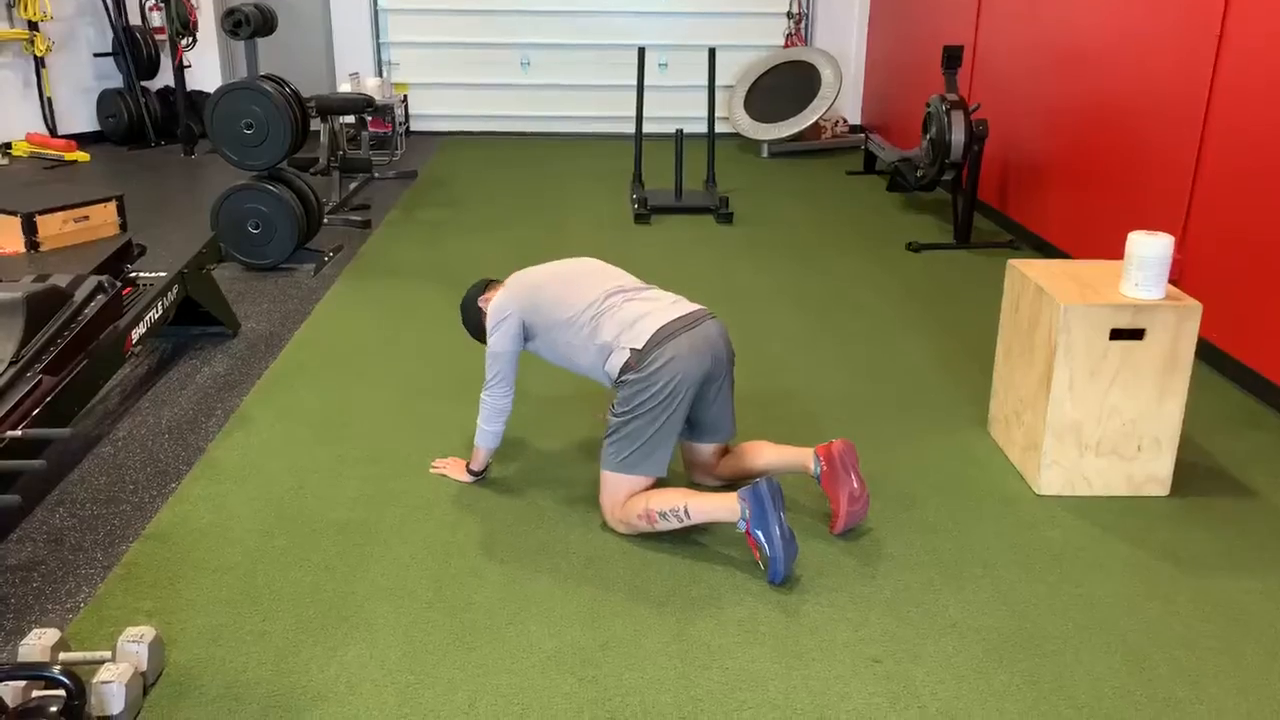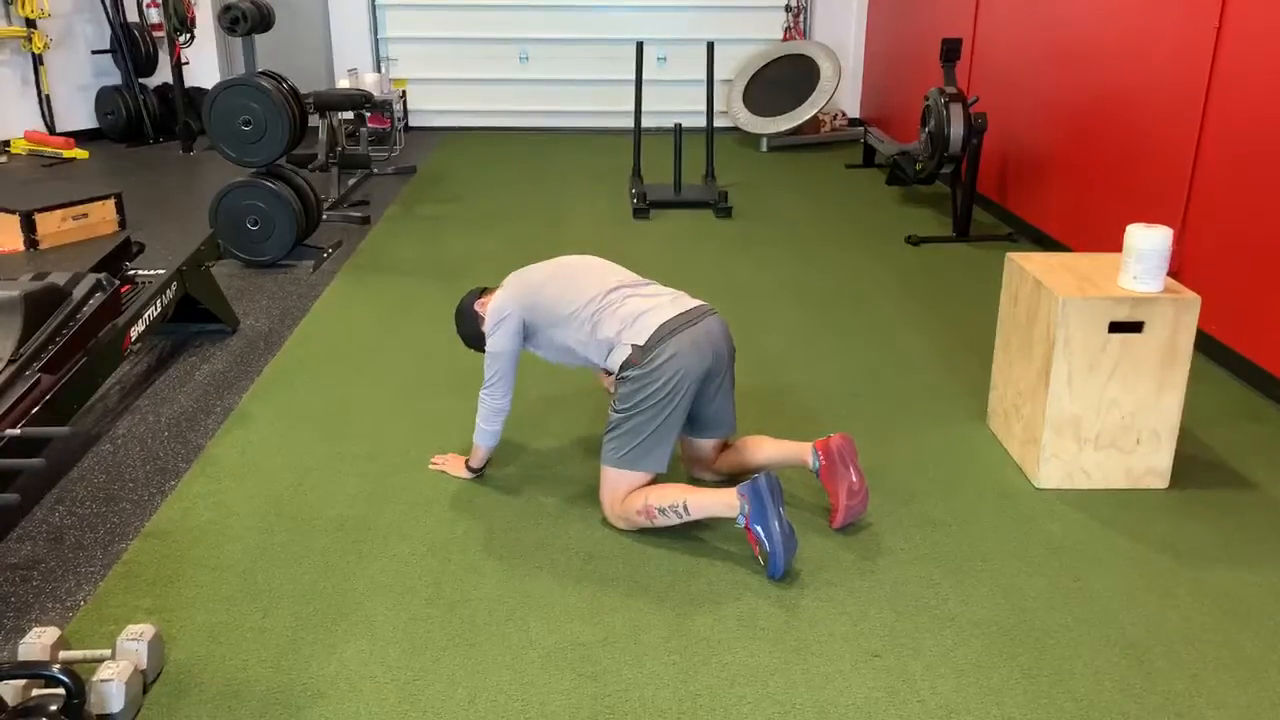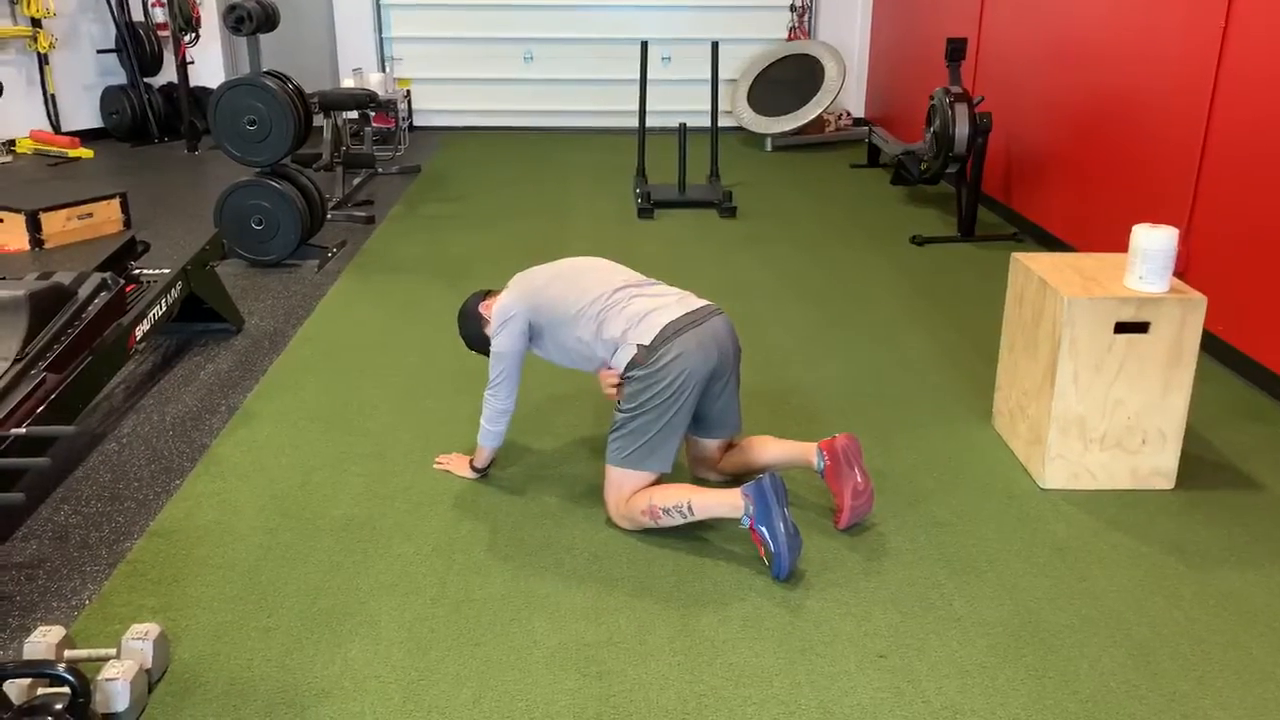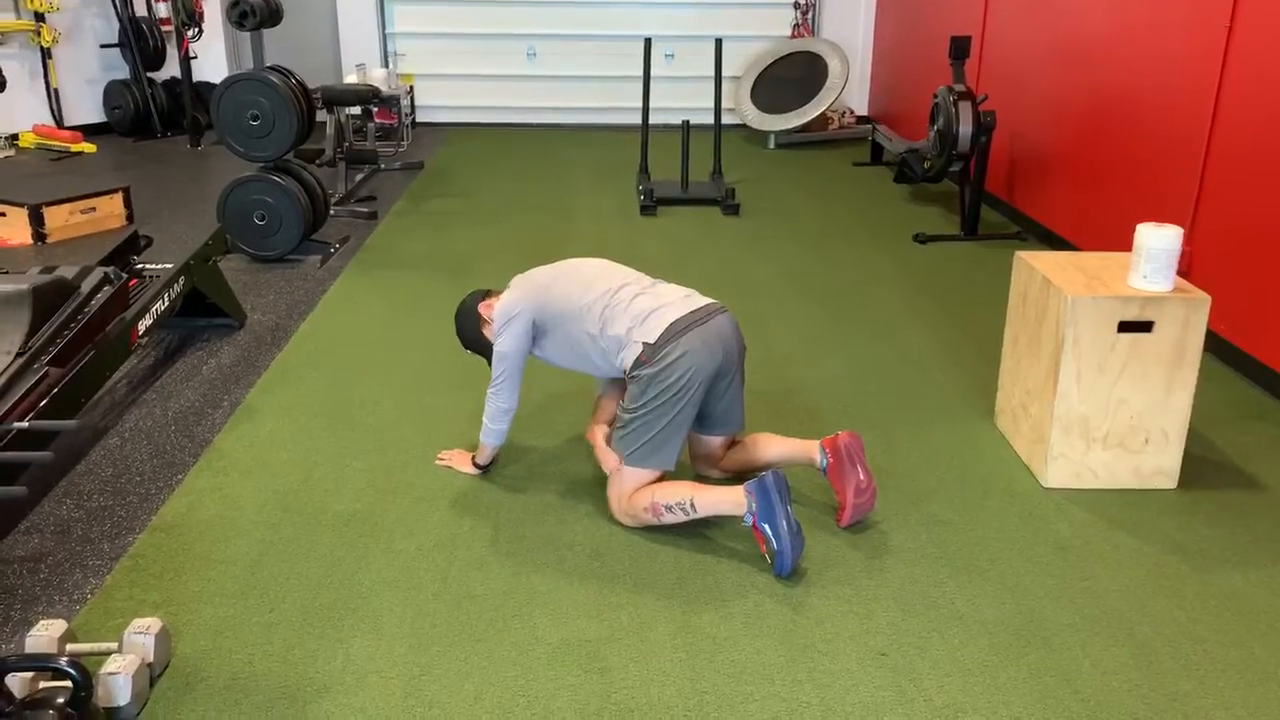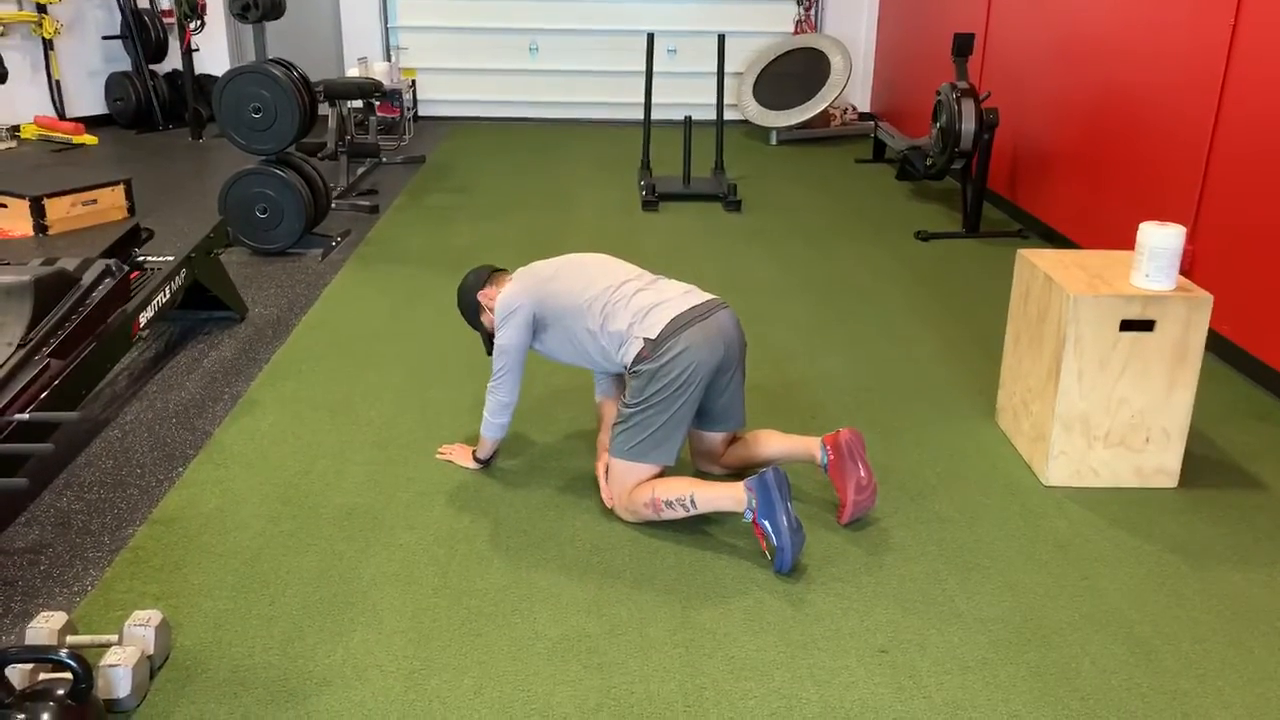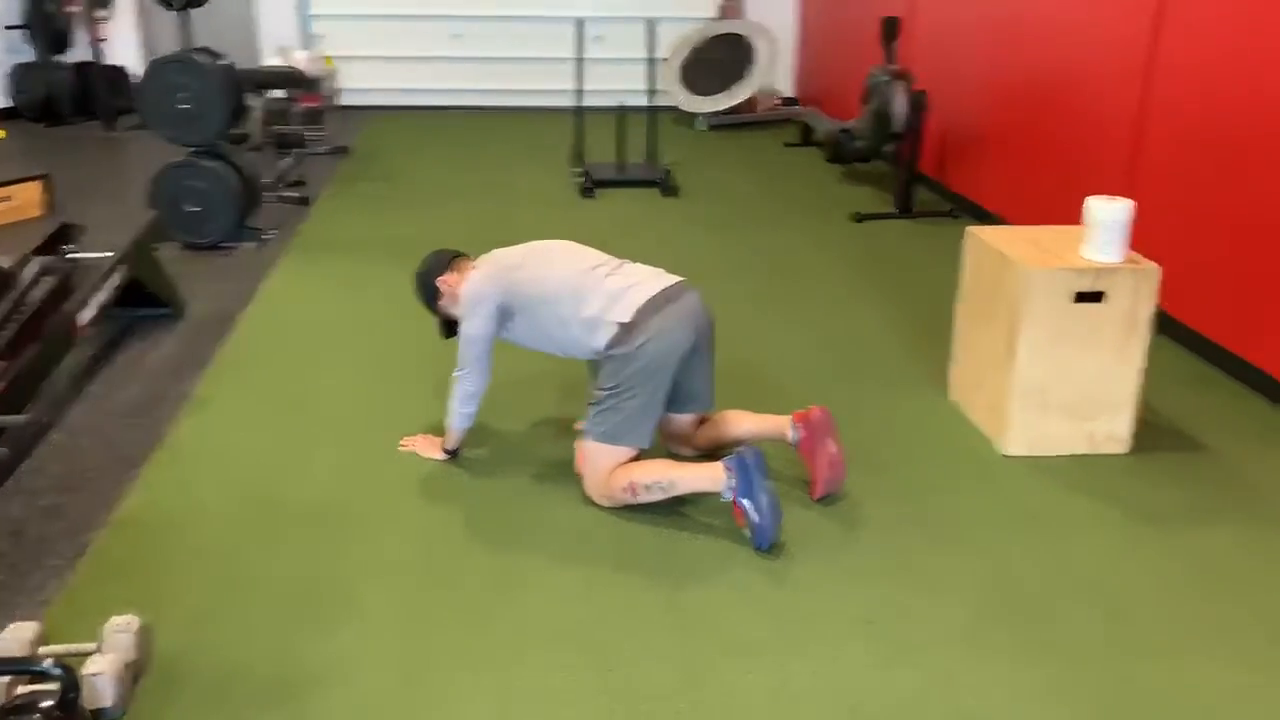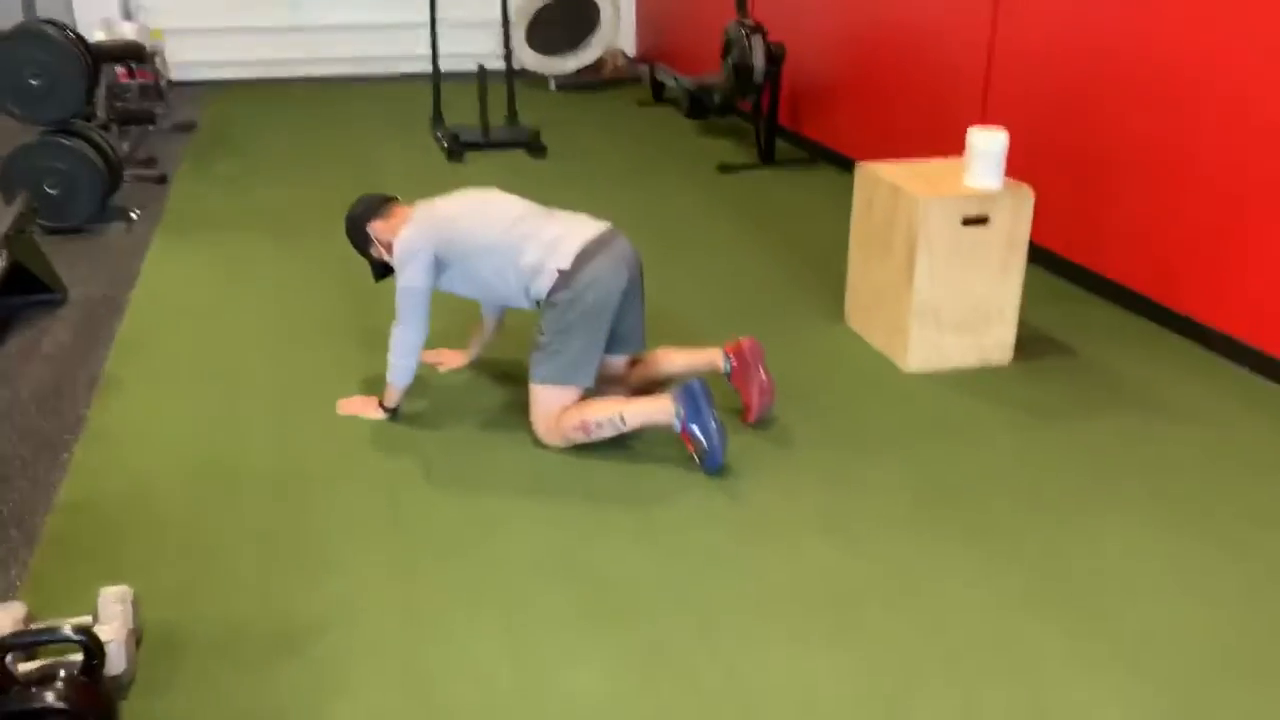
dt=0.7s
person 1, frame 1
left shoulder: (505, 305)
right shoulder: (569, 269)
left elbow: (498, 394)
left wrist: (475, 466)
right wrist: (629, 424)
left hip: (661, 358)
right hip: (706, 330)
left knee: (619, 511)
right knee: (709, 466)
left ankle: (743, 508)
right ankle: (821, 460)
person 1, frame 2
left shoulder: (505, 305)
right shoulder: (555, 274)
left elbow: (496, 395)
left wrist: (473, 464)
right wrist: (616, 378)
left hip: (662, 353)
right hip: (708, 326)
left knee: (619, 507)
right knee: (707, 462)
left ankle: (744, 503)
right ankle: (820, 455)
person 1, frame 3
left shoulder: (511, 306)
right shoulder: (553, 280)
left elbow: (501, 395)
left wrist: (478, 463)
right wrist: (611, 374)
left hip: (667, 353)
right hip: (713, 325)
left knee: (624, 507)
right knee: (711, 462)
left ankle: (747, 503)
right ankle: (825, 455)
person 1, frame 4
left shoulder: (513, 306)
right shoulder: (554, 287)
left elbow: (503, 395)
left wrist: (480, 459)
right wrist: (599, 424)
left hip: (672, 350)
right hip: (718, 324)
left knee: (626, 504)
right knee: (713, 459)
left ankle: (751, 500)
right ankle: (828, 452)
person 1, frame 5
left shoulder: (514, 299)
right shoulder: (557, 279)
left elbow: (503, 388)
right elbow: (608, 367)
left wrist: (481, 453)
right wrist: (605, 448)
left hip: (672, 347)
right hip: (719, 320)
left knee: (627, 499)
right knee: (714, 455)
left ankle: (751, 497)
right ankle: (828, 450)
person 1, frame 6
left shoulder: (479, 287)
right shoulder: (523, 263)
left elbow: (470, 378)
left wrist: (447, 445)
right wrist: (600, 424)
left hip: (644, 331)
right hip: (684, 302)
left knee: (602, 485)
right knee: (684, 436)
left ankle: (729, 477)
right ankle: (798, 427)
person 1, frame 7
left shoulder: (413, 238)
right shoulder: (453, 212)
left elbow: (410, 329)
left wrist: (387, 403)
right wrist: (470, 352)
left hip: (578, 278)
right hip: (613, 249)
left knee: (552, 427)
right knee: (617, 377)
left ankle: (676, 408)
right ankle: (728, 358)
